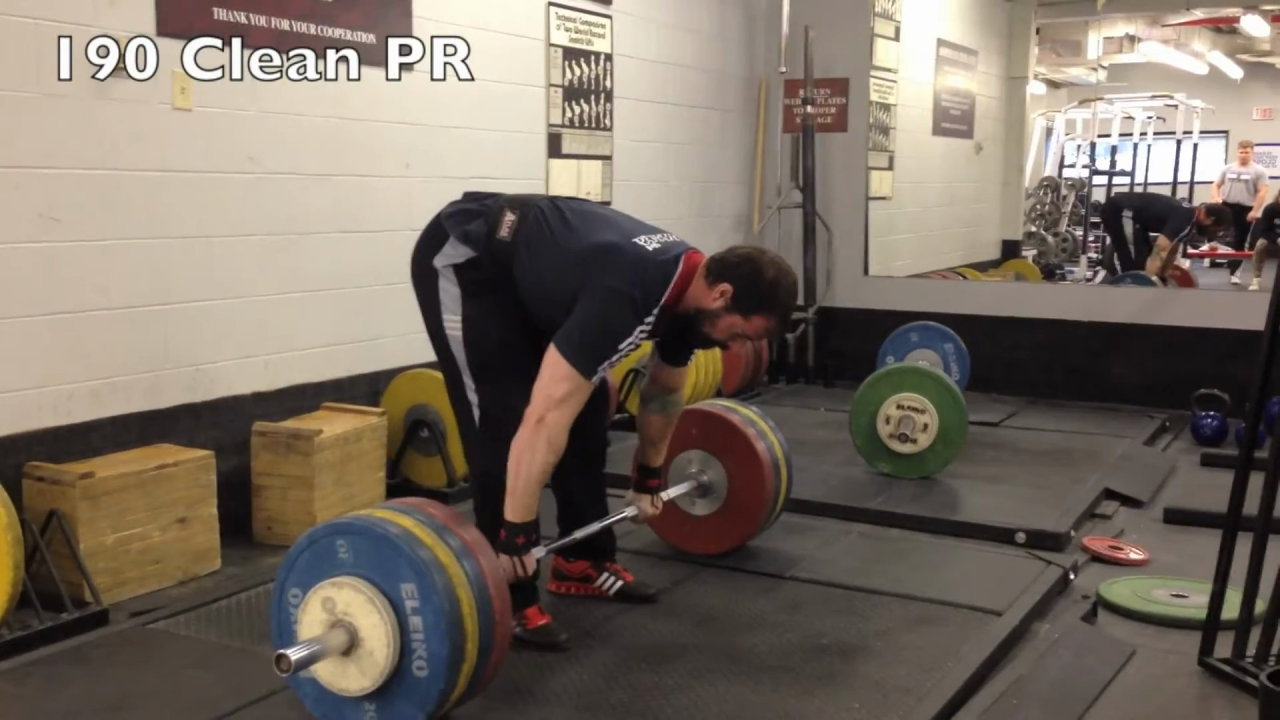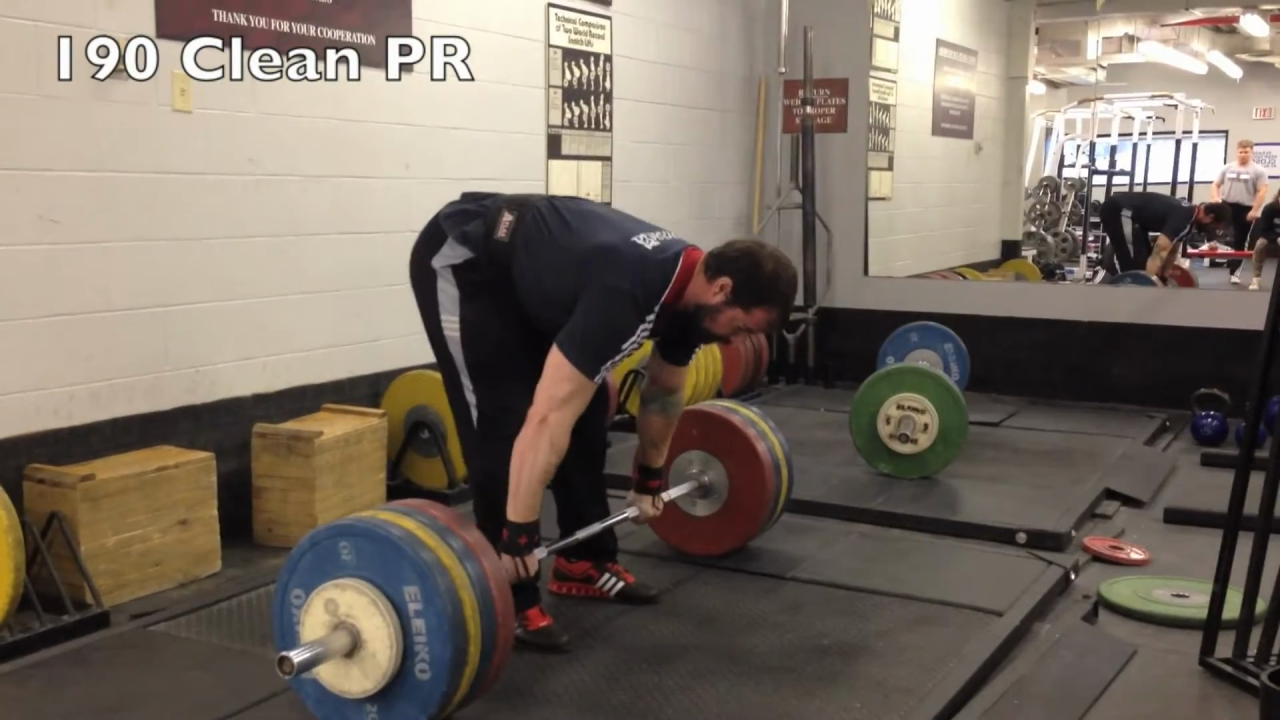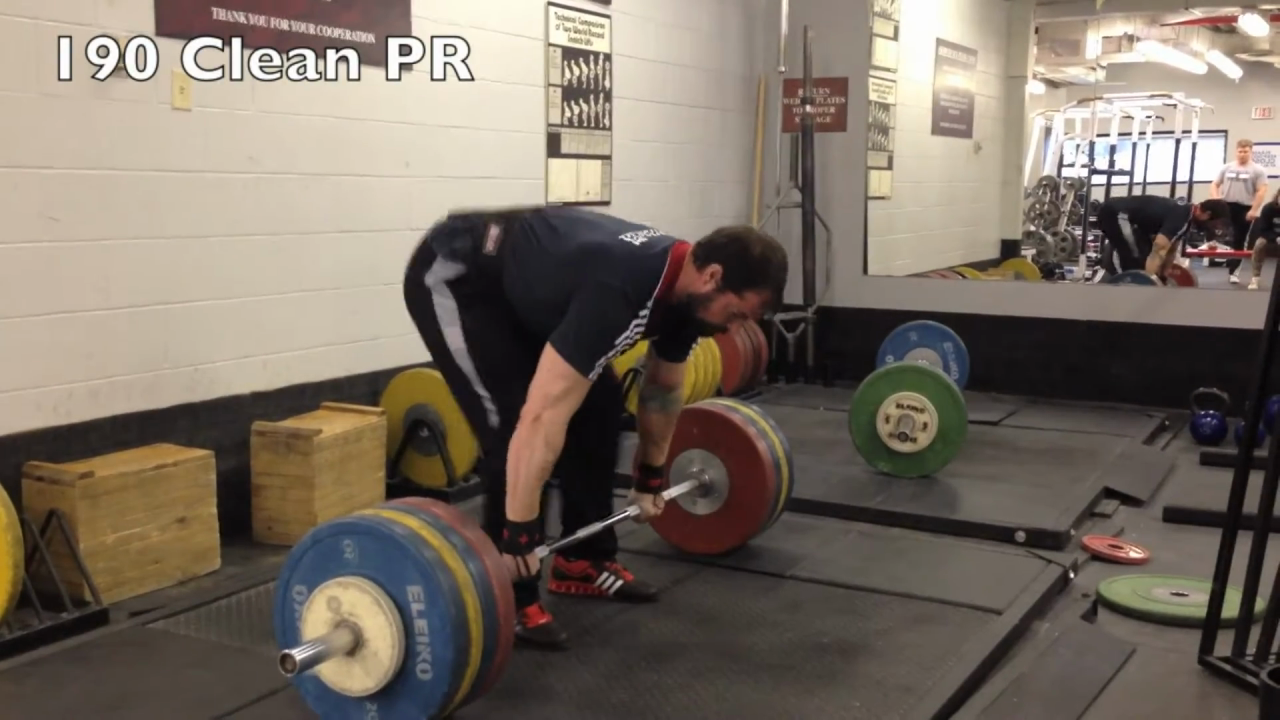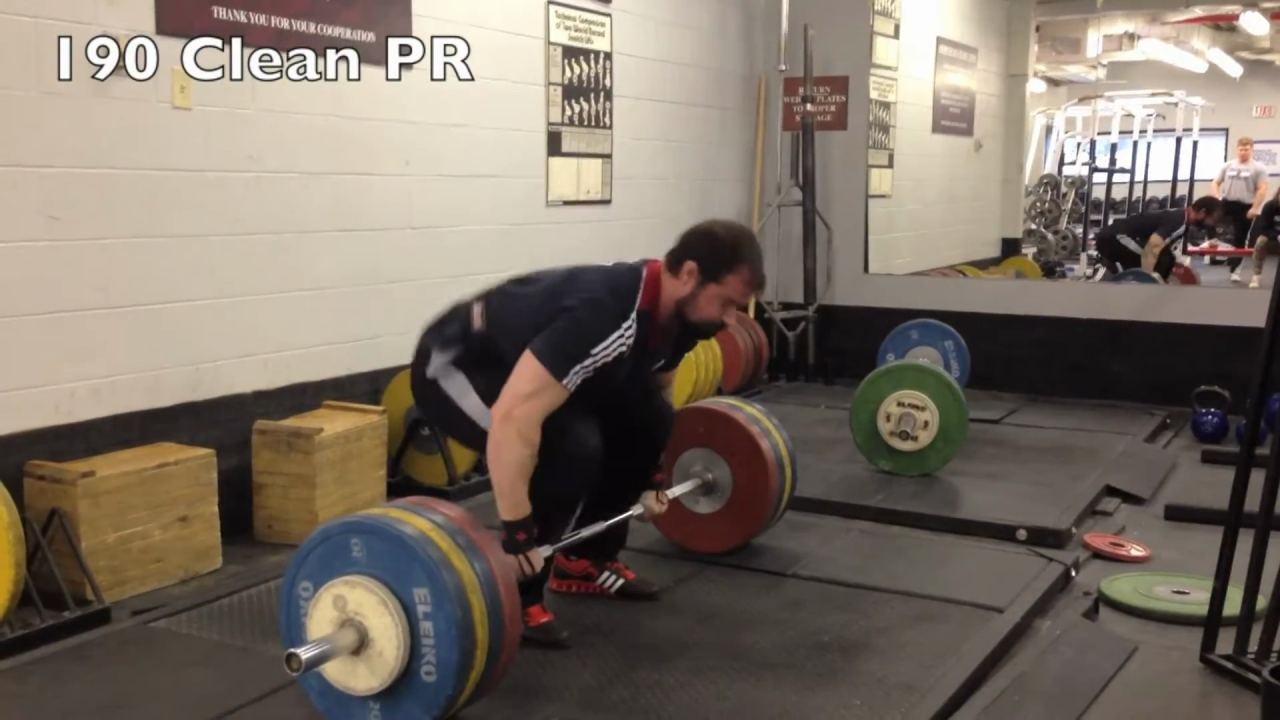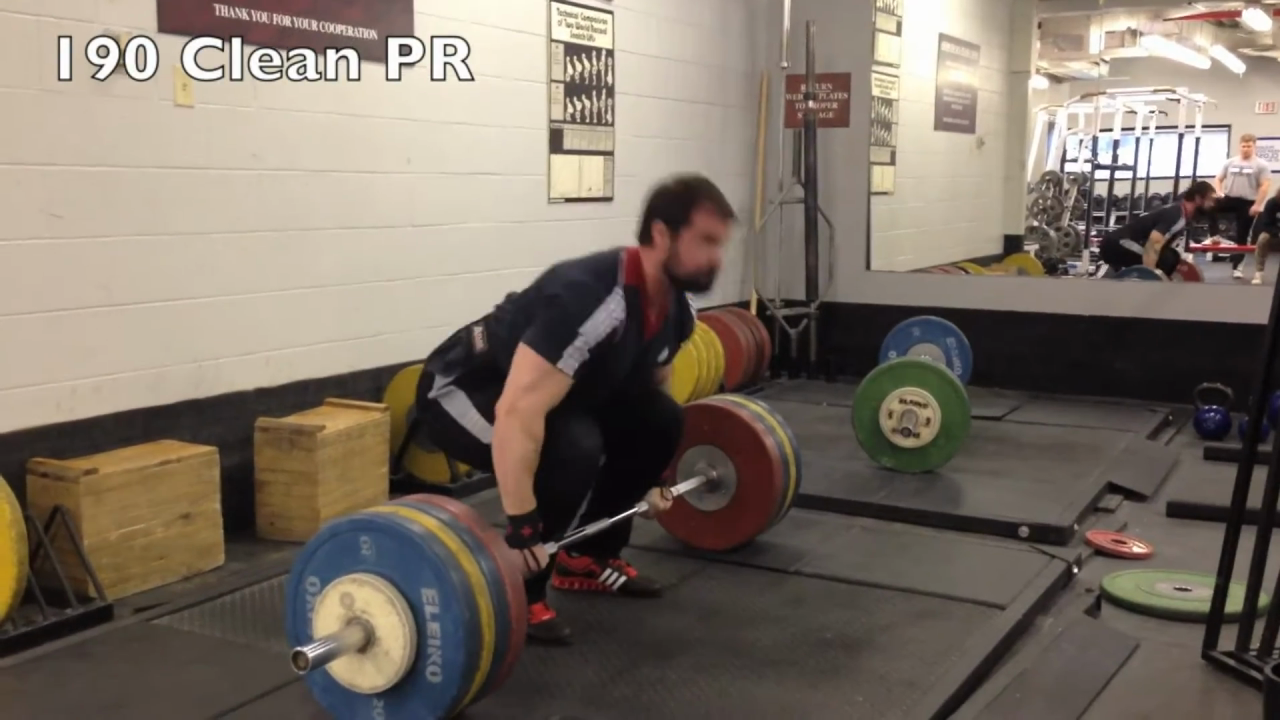
dt=0.2s
person 1, frame 1
left shoulder: (689, 284)
right shoulder: (627, 295)
left elbow: (663, 391)
right elbow: (545, 418)
left wrist: (648, 479)
right wrist: (516, 536)
left hip: (525, 265)
right hip: (464, 258)
left knee: (586, 409)
right knee: (504, 420)
left ankle: (583, 560)
right ankle: (506, 597)
person 1, frame 2
left shoulder: (688, 283)
right shoulder: (628, 294)
left elbow: (664, 390)
right elbow: (549, 417)
left wrist: (649, 480)
right wrist: (519, 536)
left hip: (523, 269)
right hip: (462, 260)
left knee: (586, 406)
right knee: (503, 422)
left ankle: (584, 561)
right ankle: (506, 599)
person 1, frame 3
left shoulder: (683, 288)
right shoulder: (623, 294)
left elbow: (663, 388)
right elbow: (542, 417)
left wrist: (650, 479)
right wrist: (517, 536)
left hip: (517, 291)
right hip: (456, 279)
left knee: (599, 407)
right knee: (550, 424)
left ankle: (583, 560)
person 1, frame 4
left shoulder: (676, 318)
right shoulder: (604, 314)
left elbow: (653, 386)
right elbow: (511, 419)
left wrist: (649, 480)
right wrist: (517, 534)
left hip: (526, 364)
right hip: (455, 364)
left knee: (649, 419)
right knee: (575, 446)
left ankle: (586, 559)
person 1, frame 5
left shoulder: (673, 308)
right shoulder: (590, 300)
left elbow: (653, 386)
right elbow: (516, 413)
left wrist: (653, 478)
right wrist: (522, 529)
right hip: (461, 389)
left knee: (661, 422)
right knee: (575, 451)
left ankle: (589, 557)
